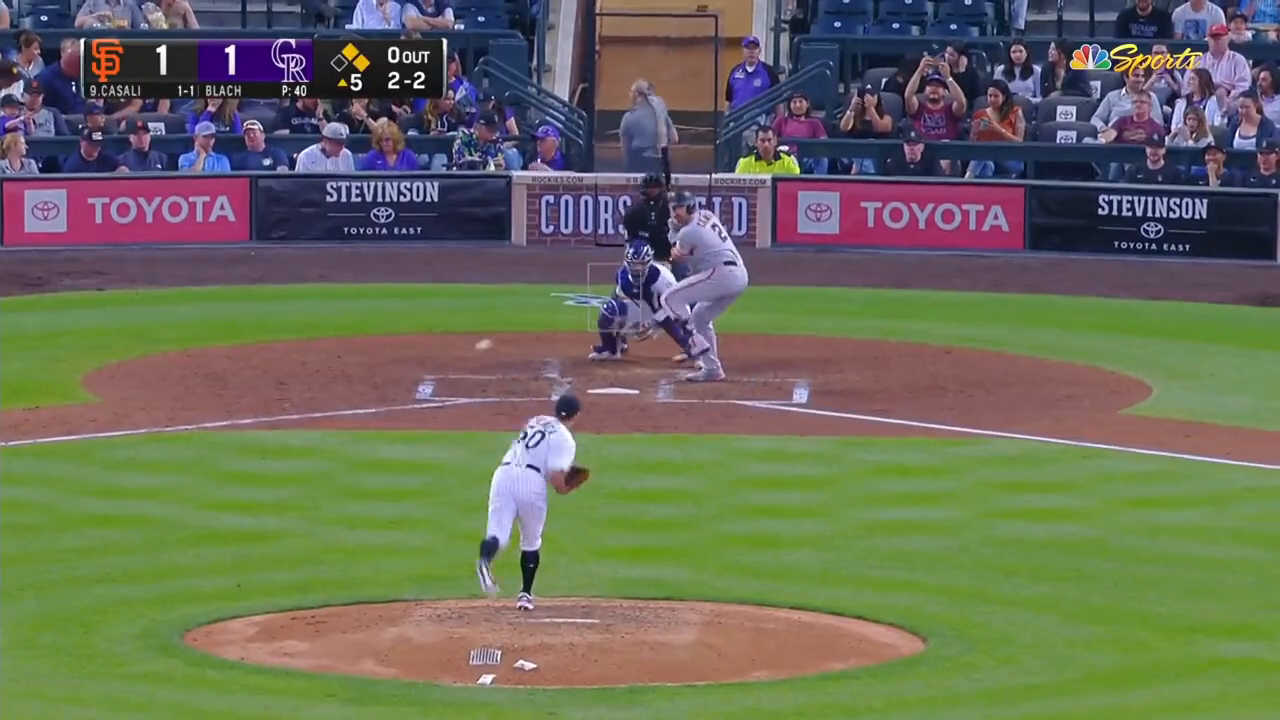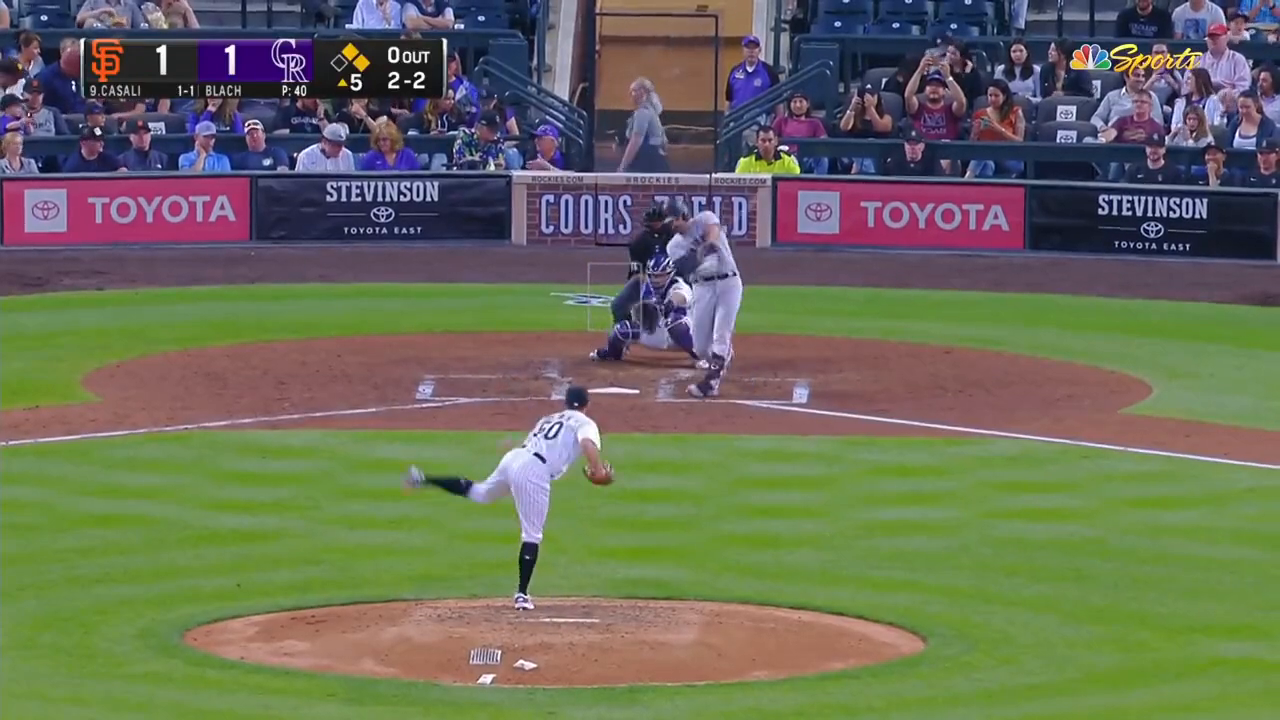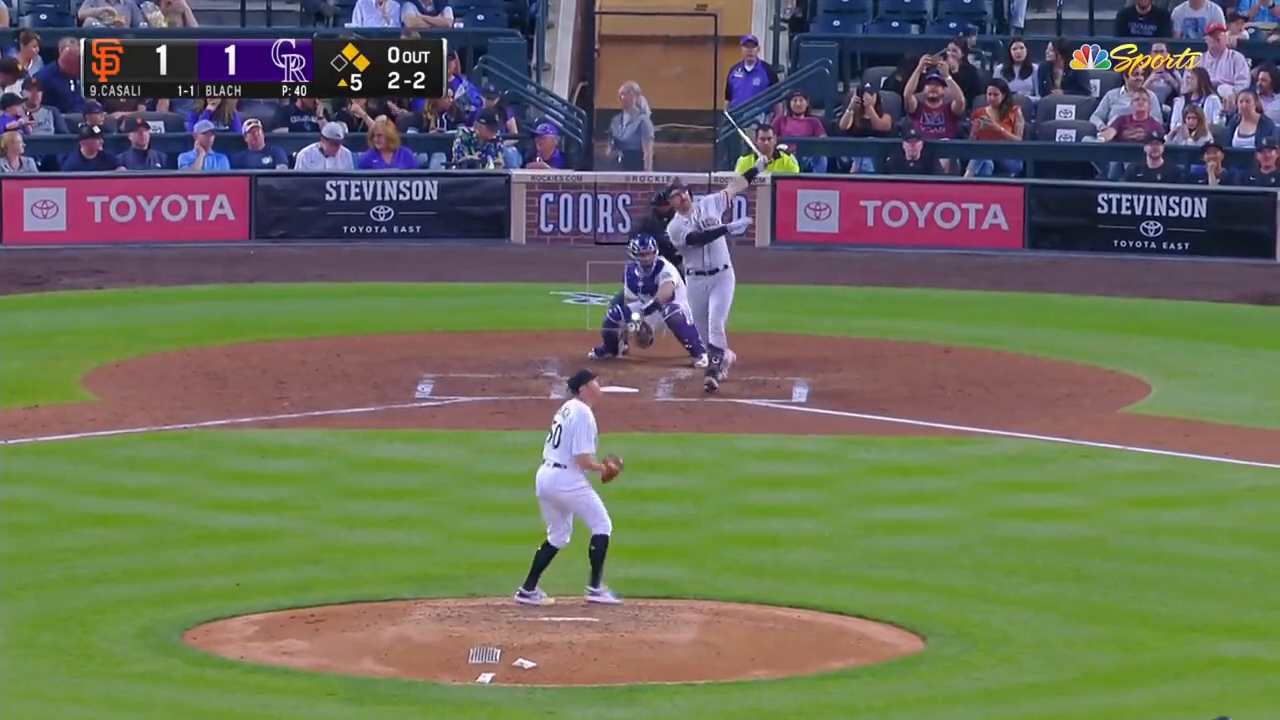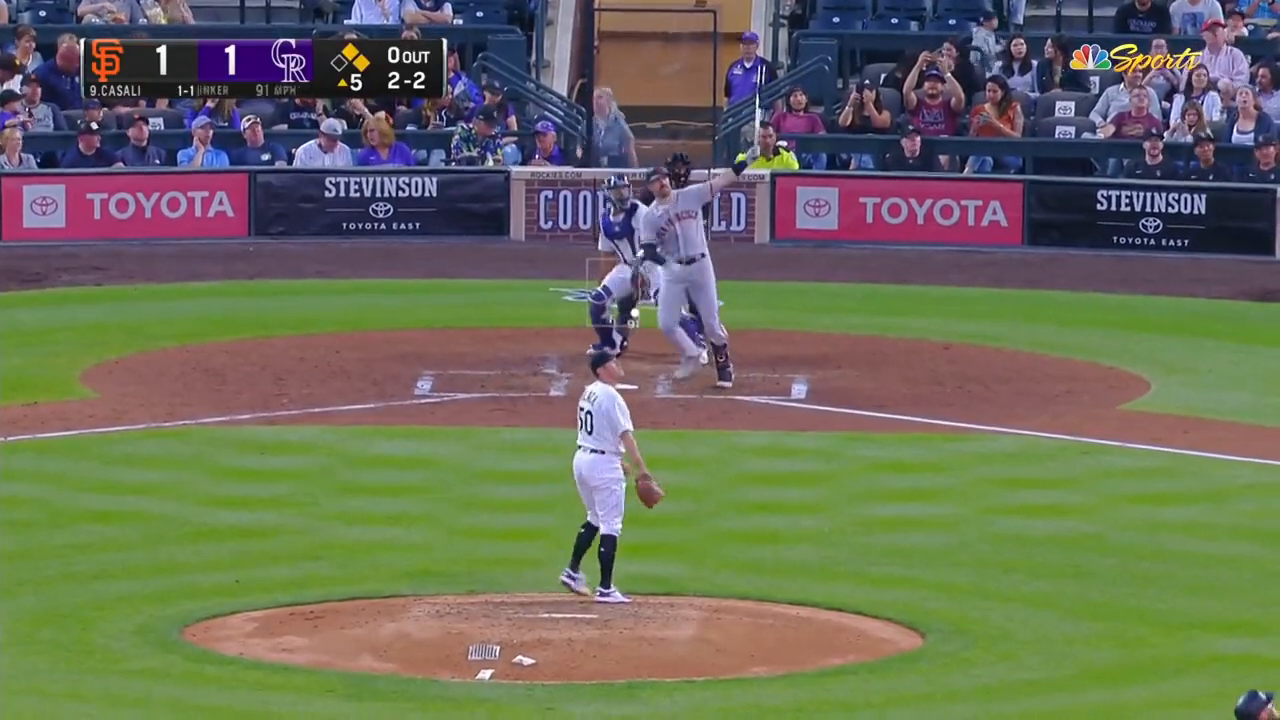
dt=0.4s
person 1, frame 1
left shoulder: (539, 421)
right shoulder: (565, 440)
right elbow: (556, 479)
right wrist: (566, 486)
left hip: (505, 477)
right hip: (533, 484)
left knee: (497, 535)
right knee: (531, 544)
left ankle: (485, 561)
right ankle: (525, 595)
person 1, frame 2
left shoulder: (550, 419)
right shoulder: (586, 423)
right elbow: (587, 445)
right wrist: (598, 470)
left hip: (514, 461)
right hip: (533, 474)
left knee: (479, 493)
right knee: (532, 536)
left ankle: (423, 479)
right ankle: (522, 594)
person 1, frame 3
left shoulder: (567, 408)
right shoulder: (584, 415)
right elbow: (582, 459)
left wrist: (600, 463)
right wrist: (604, 468)
left hip: (545, 476)
right hip: (566, 480)
left knee: (556, 536)
right knee: (602, 526)
left ankle: (528, 589)
right ankle: (595, 587)
person 1, frame 4
left shoulder: (588, 392)
right shoulder: (610, 396)
right elbow: (625, 436)
left wrist: (619, 461)
right wrist: (641, 468)
left hip: (581, 459)
right hip: (603, 464)
left knee: (595, 519)
right knee: (610, 526)
left ankle: (573, 572)
right ankle: (605, 589)
person 2, frame 1
left shoulder: (688, 232)
right shoulder: (707, 215)
left elbow: (676, 256)
left wrist: (674, 236)
left hip: (722, 273)
right hip: (739, 276)
left knee: (669, 299)
right knee: (700, 317)
left ankle: (696, 343)
right ankle: (712, 368)
person 2, frame 2
left shoulder: (705, 218)
right shoulder: (674, 244)
left elbow: (714, 234)
right elbow: (685, 265)
left wrist: (711, 254)
left hip: (728, 284)
right hip: (704, 288)
left knee: (721, 335)
right knee: (701, 345)
left ankle: (711, 383)
right ankle: (719, 360)
person 2, frame 3
left shoulder: (709, 203)
right shoulder: (675, 226)
left elbow: (734, 187)
right elbow: (698, 239)
left wrist: (758, 168)
right wrist: (729, 228)
left hip: (722, 275)
right hip: (697, 281)
left knee: (716, 324)
right knee: (705, 330)
left ankle: (714, 372)
right ankle: (724, 357)
person 2, frame 4
left shoulder: (691, 195)
right shoulder: (649, 216)
left elbow: (722, 180)
right elbow: (647, 249)
left wrist: (747, 160)
right wrist: (664, 265)
left hip: (700, 265)
right hip: (672, 271)
left knee: (710, 320)
right knee: (666, 322)
left ankle: (725, 366)
right ankle: (691, 356)
